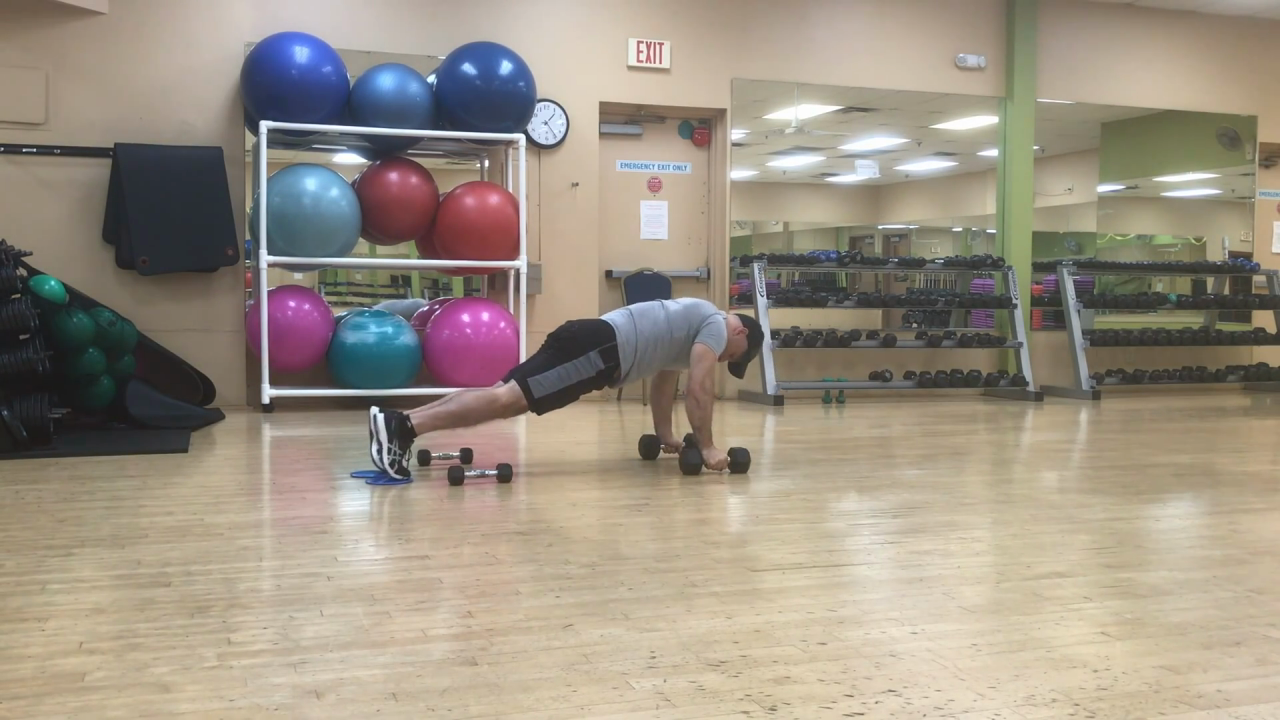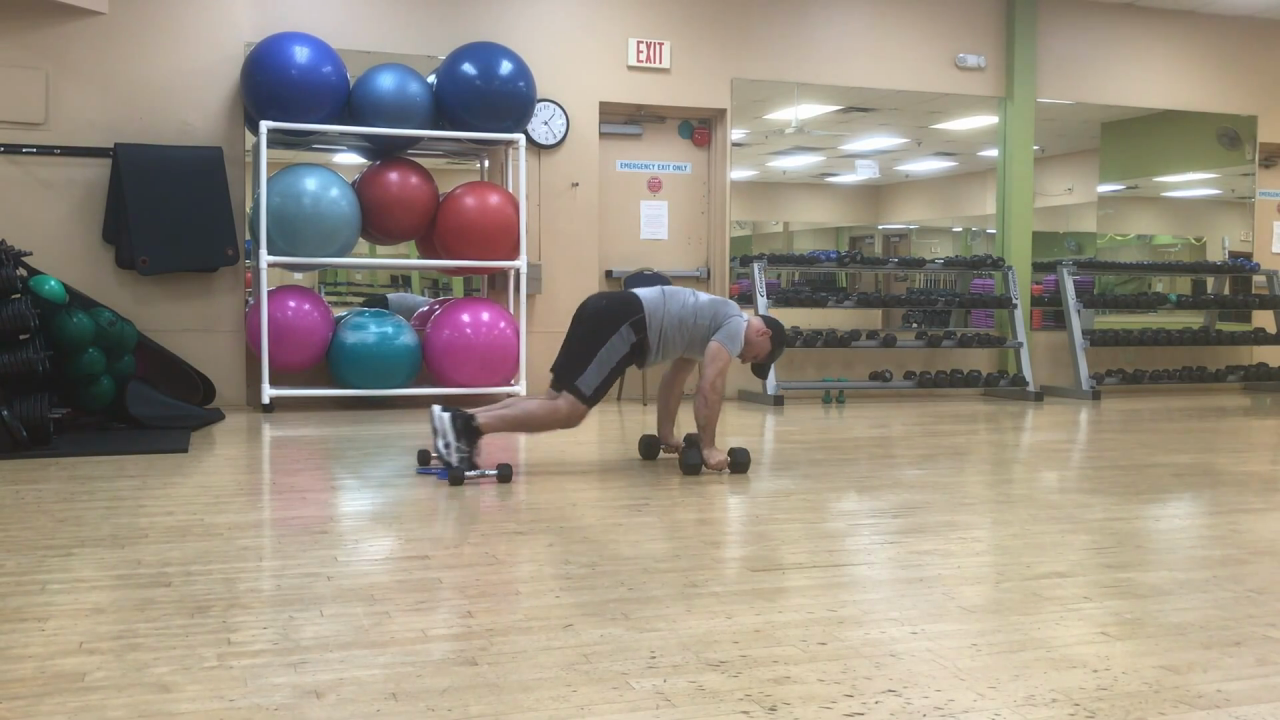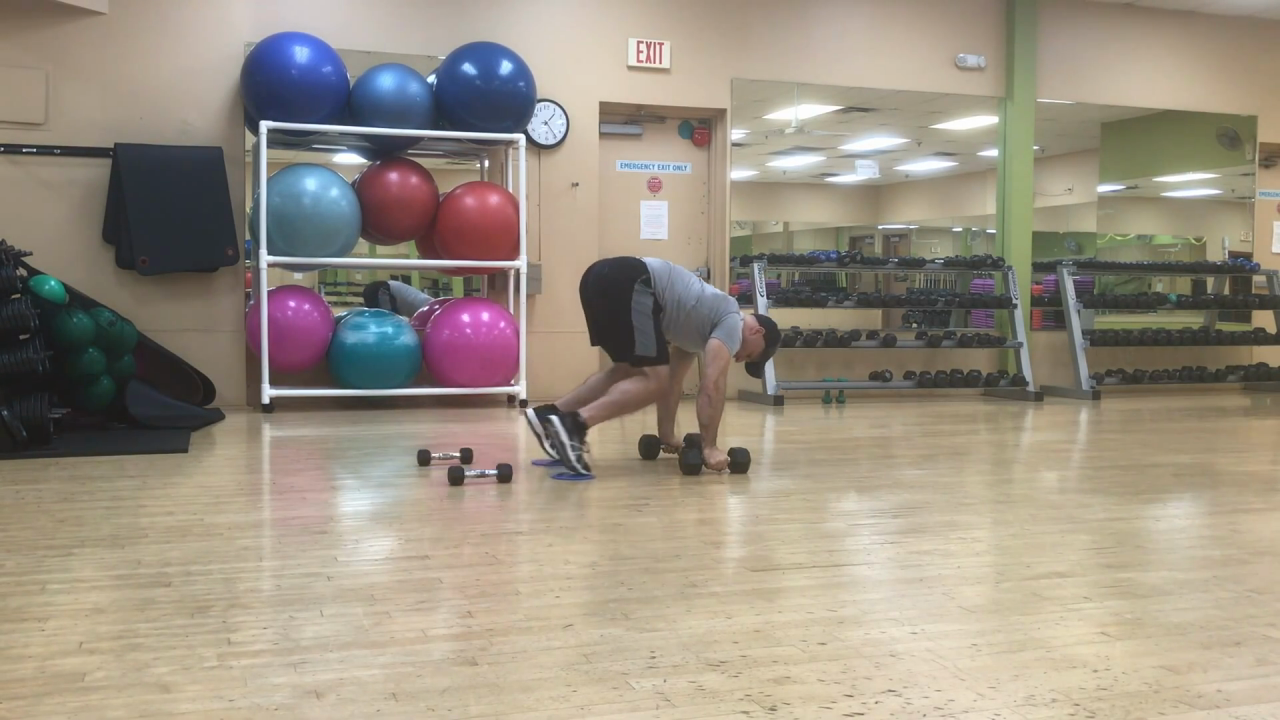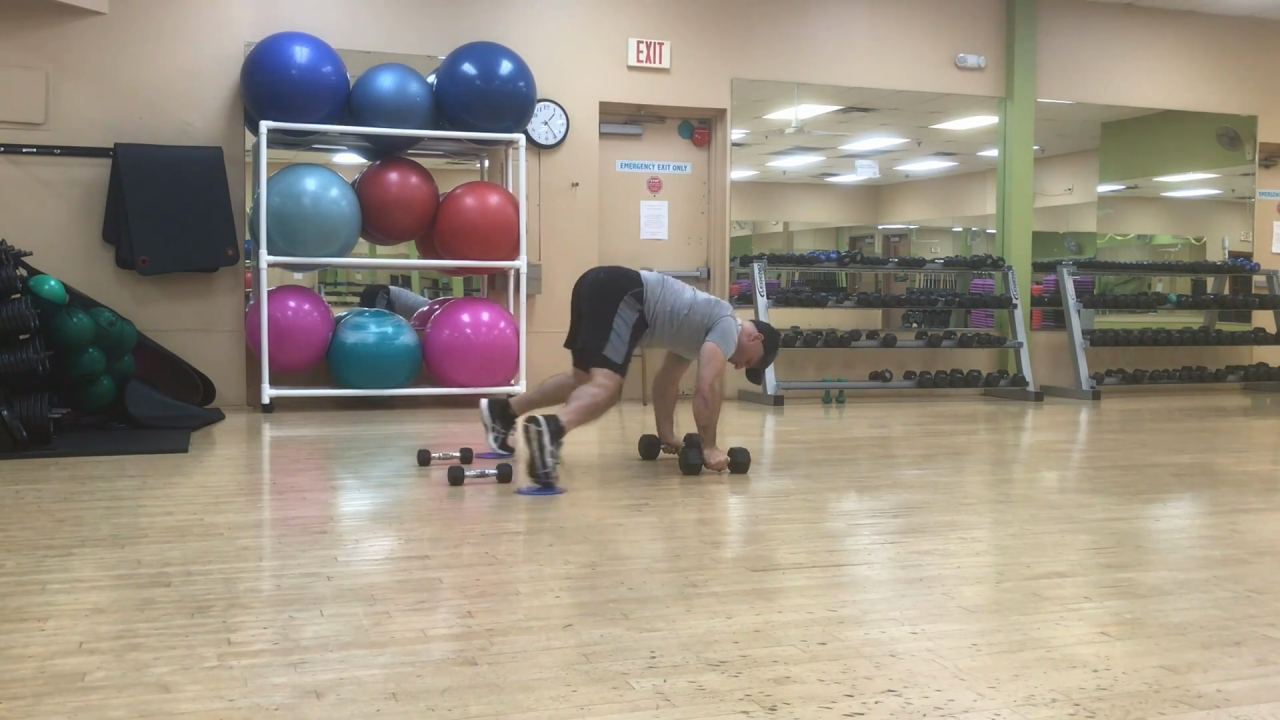
dt=0.3s
person 1, frame 1
left shoulder: (696, 323)
right shoulder: (716, 326)
left elbow: (664, 378)
right elbow: (699, 389)
left wrist: (665, 436)
right wrist: (706, 447)
left hip: (594, 342)
right hip: (601, 349)
left knee: (504, 395)
right knee: (506, 399)
left ankle: (400, 421)
right ankle: (404, 426)
person 1, frame 2
left shoulder: (712, 324)
right shoulder: (735, 326)
left elbow: (673, 380)
right elbow: (709, 387)
left wrist: (666, 436)
right wrist: (708, 447)
left hip: (611, 315)
right hip: (625, 320)
left knee: (558, 399)
right knee: (567, 410)
left ankle: (463, 420)
right ankle: (467, 424)
person 1, frame 3
left shoulder: (705, 326)
right shoulder: (731, 323)
left elbow: (673, 376)
right elbow: (712, 385)
left wrist: (666, 435)
right wrist: (709, 447)
left hip: (604, 278)
right hip: (627, 282)
left knee: (632, 371)
right knee: (652, 380)
left ankle: (552, 414)
right ankle: (573, 423)
person 1, frame 4
left shoulder: (699, 332)
right shoulder: (728, 327)
left elbow: (667, 380)
right elbow: (708, 388)
left wrist: (666, 437)
right wrist: (709, 448)
left hip: (599, 287)
right hip: (619, 294)
left knee: (584, 378)
right knee: (604, 386)
left ankle: (503, 411)
right ankle: (553, 429)
